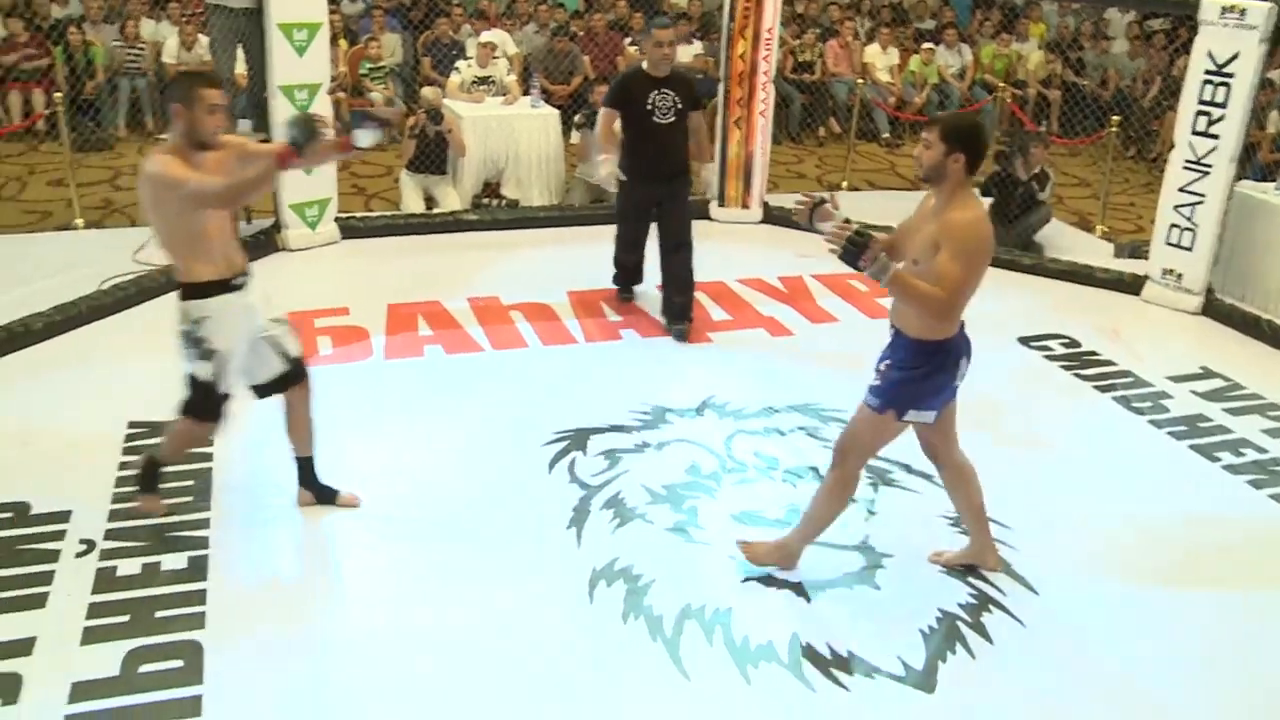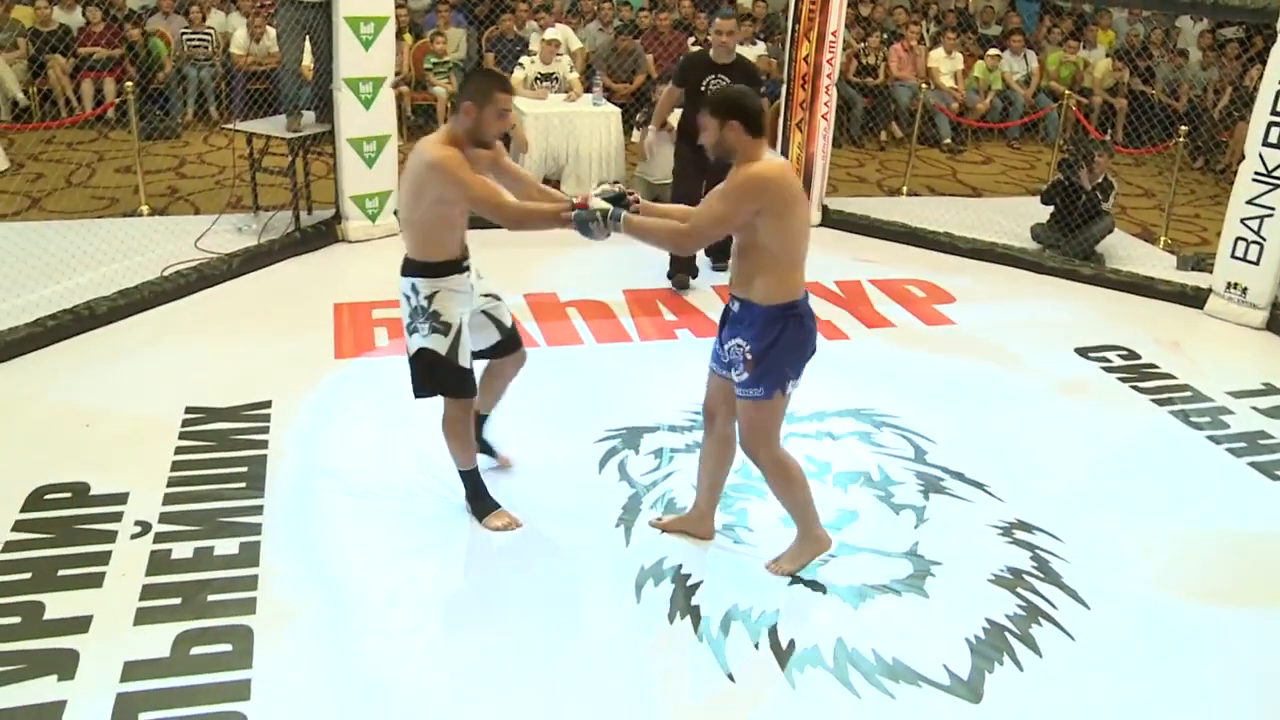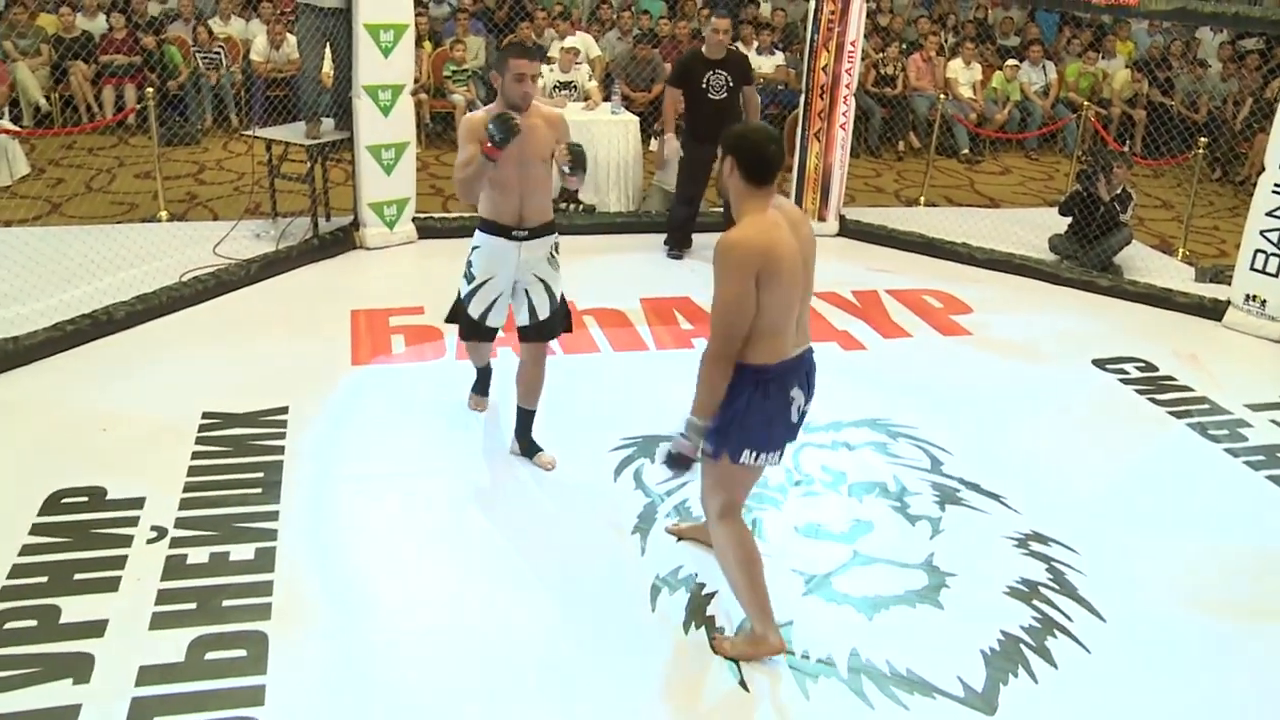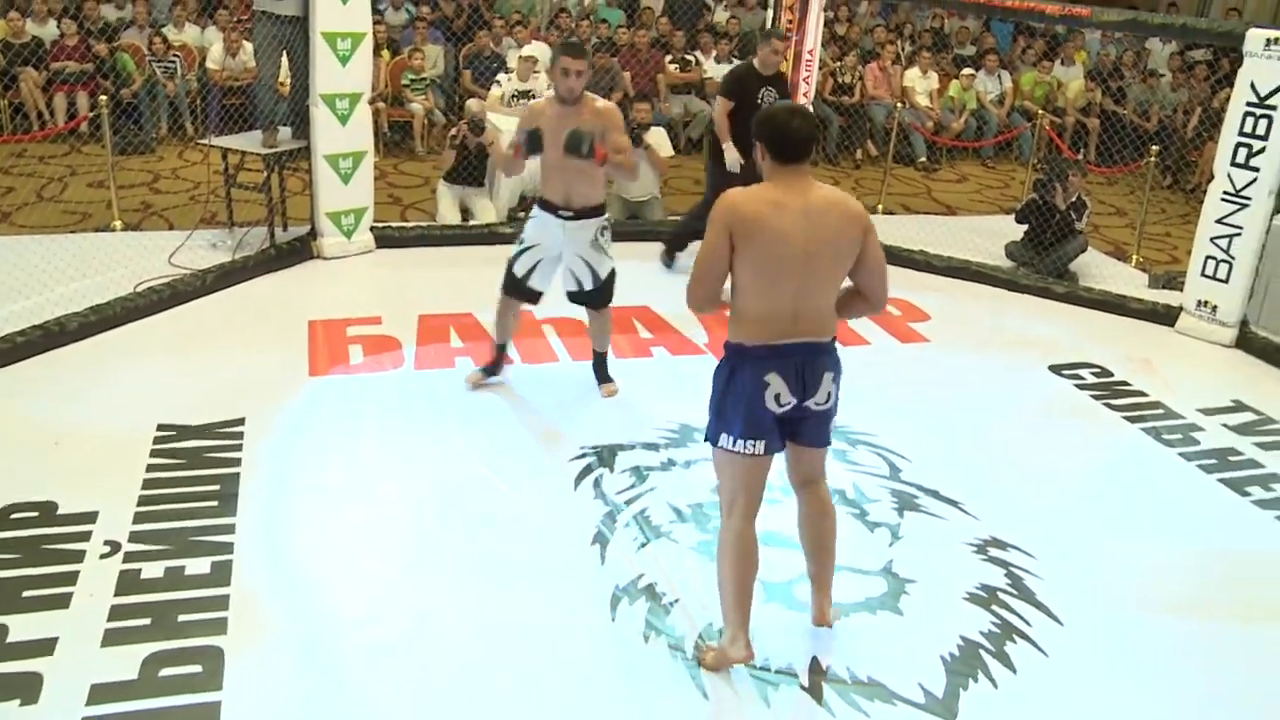
dt=0.7s
person 1, frame 1
left shoulder: (966, 224)
right shoulder: (936, 202)
left elbow: (941, 306)
right elbow: (893, 247)
left wrist: (874, 266)
right wrist: (834, 224)
left hip: (923, 361)
right hip: (921, 352)
left knee: (848, 455)
right knee: (943, 452)
left ankle: (791, 547)
right ankle: (982, 547)
person 1, frame 2
left shoulder: (758, 178)
right shoulder: (757, 170)
left elbow: (686, 239)
right elbow: (700, 217)
left wrist: (616, 222)
right wrist: (635, 207)
left hip: (775, 325)
right hip: (747, 314)
left knee: (757, 441)
right knee: (716, 415)
left ankle: (811, 536)
right ankle: (700, 515)
person 1, frame 3
left shoulder: (740, 244)
right shoulder: (791, 216)
left elbow: (723, 349)
left wrist: (695, 426)
left hip: (760, 385)
right hip: (797, 369)
left knee: (723, 507)
right knee: (721, 464)
left ankle: (764, 632)
right ankle: (714, 530)
person 1, frame 4
left shoulder: (736, 207)
right shoulder: (851, 212)
left elbow: (700, 299)
right elbow: (876, 299)
left wrist: (740, 270)
left hip: (752, 368)
right hip: (818, 365)
left knee: (738, 510)
right knee: (810, 483)
left ankle: (736, 641)
right ankle: (822, 600)
person 2, frame 1
left shoulder: (226, 148)
right shoulder: (158, 170)
left elbow: (292, 154)
right elbow: (224, 196)
left wrist: (344, 141)
right wrist: (288, 152)
left hip: (243, 292)
right hip: (208, 305)
left knee: (297, 386)
right knee: (204, 417)
left ankle: (309, 483)
right ankle: (150, 473)
person 2, frame 2
left shoulder: (483, 146)
right shoulder: (440, 159)
left elbow: (531, 189)
right elbow: (508, 214)
left hip: (462, 272)
right hip: (431, 284)
left knee: (511, 354)
right knee: (459, 392)
left ankle: (476, 433)
right ankle: (475, 494)
person 2, frame 3
left shoulder: (554, 121)
right shoulder: (475, 123)
left elbow: (574, 178)
right elbow: (465, 192)
left wrist: (576, 167)
right wrist: (491, 147)
left hip: (541, 244)
right hip: (492, 242)
left knee: (536, 346)
right knee: (475, 336)
left ankle: (525, 437)
right ankle: (483, 378)
person 2, frame 4
left shoulder: (606, 112)
right shoulder: (535, 111)
left elbow: (631, 170)
right elbow: (508, 167)
left wrist: (597, 154)
right wrist: (519, 151)
left hip: (588, 222)
right hip: (545, 217)
left knee: (598, 306)
right knee: (512, 293)
left ankle: (601, 367)
right ankle: (496, 360)
person 3, frame 1
left shoulder: (685, 84)
right shoulder: (627, 82)
left elbow: (697, 126)
right elbow: (605, 122)
left wrist: (706, 165)
right wrist: (606, 159)
left hip: (676, 179)
right hip: (635, 178)
left knee: (677, 246)
right knee: (630, 240)
left ankle: (678, 315)
right ankle: (626, 282)
person 3, frame 2
left shoulder: (748, 71)
right shoulder: (691, 62)
left elbow: (758, 109)
right elbow: (670, 95)
right wrist: (653, 129)
right hip: (690, 147)
right knee: (685, 206)
left ankle: (719, 253)
right ankle: (681, 270)
person 3, frame 3
left shoulder: (740, 62)
right shoulder: (687, 62)
left elbow: (750, 96)
right elbow: (671, 98)
right wrist: (669, 135)
right hip: (697, 140)
right knee: (688, 193)
right ankle: (677, 241)
person 3, frame 4
left shoulder: (781, 80)
right shoulder: (738, 75)
right elbow: (720, 111)
right wrist: (728, 146)
right hip: (729, 153)
right knee: (714, 206)
right ankle: (673, 244)
